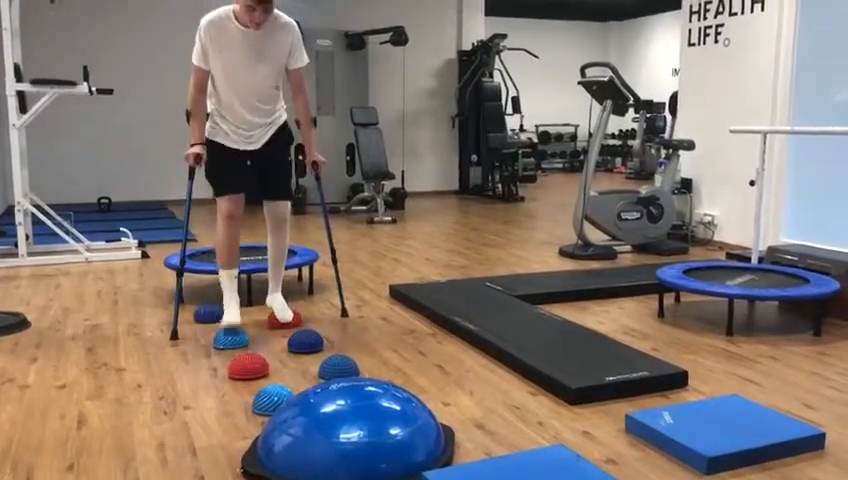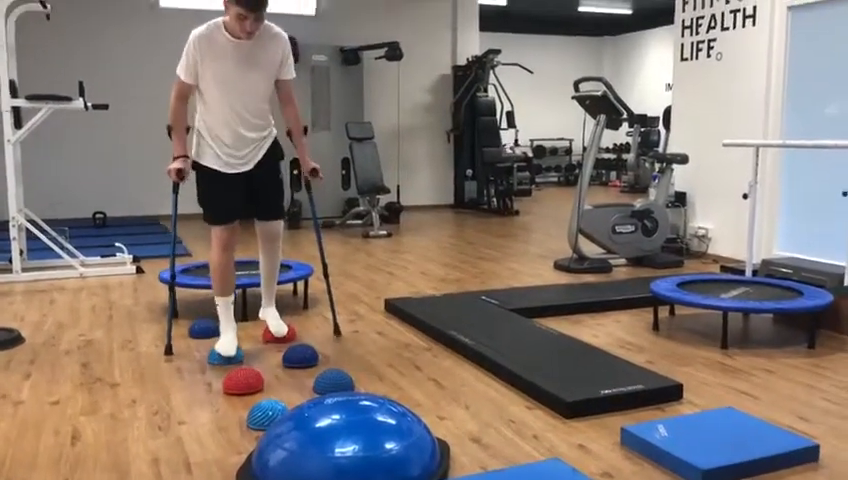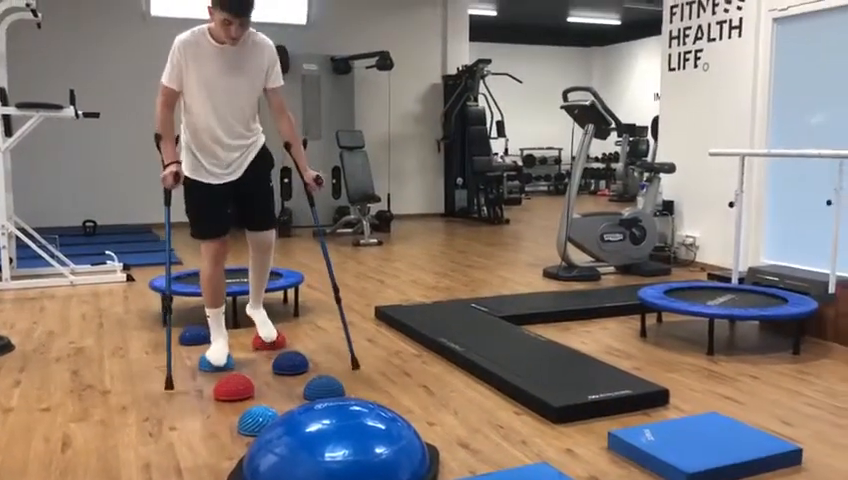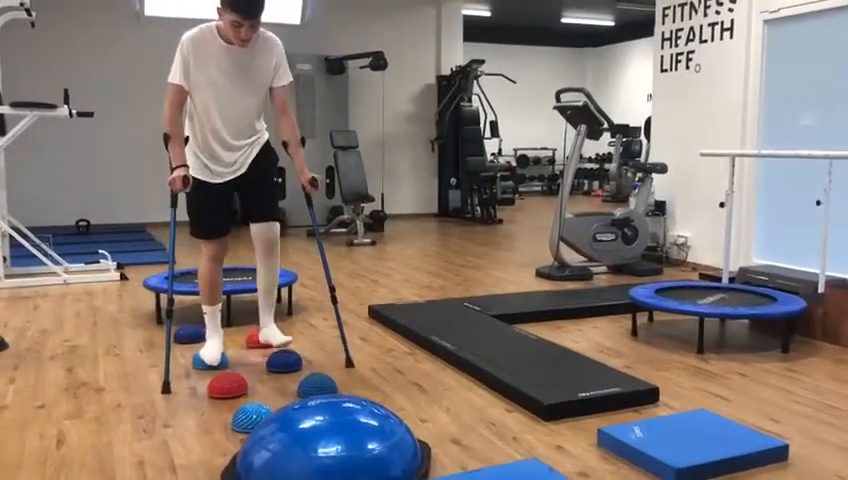
dt=0.4s
person 1, frame 1
left shoulder: (287, 29)
left elbow: (299, 91)
right elbow: (198, 87)
left wrist: (310, 147)
right wrist: (197, 141)
left hip: (272, 132)
right hip: (223, 133)
left knee: (279, 214)
right knee: (229, 211)
left ankle: (275, 293)
right ankle: (230, 301)
person 1, frame 2
left shoulder: (278, 41)
right shoulder: (201, 40)
left elbow: (287, 102)
right elbow: (180, 98)
left wrist: (304, 156)
right wrist: (180, 154)
left hip: (263, 150)
right hip: (215, 156)
left knee: (272, 231)
right knee: (224, 238)
left ankle: (269, 306)
right ankle: (227, 326)
person 1, frame 3
left shoulder: (264, 48)
right shoulder: (186, 46)
left elbow: (279, 111)
right elbow: (165, 106)
left wrist: (303, 166)
right wrist: (171, 160)
left hip: (251, 157)
right hip: (202, 166)
left knee: (263, 240)
right knee: (214, 251)
left ankle: (256, 306)
right ankle: (218, 335)
person 1, frame 4
left shoulder: (272, 47)
right shoulder: (193, 43)
left elbow: (283, 111)
right elbow: (173, 107)
left wrist: (301, 167)
right wrist: (179, 164)
left hip: (255, 153)
right hip: (205, 163)
left knee: (268, 238)
right knee: (213, 249)
left ankle: (267, 323)
right ankle: (213, 334)
